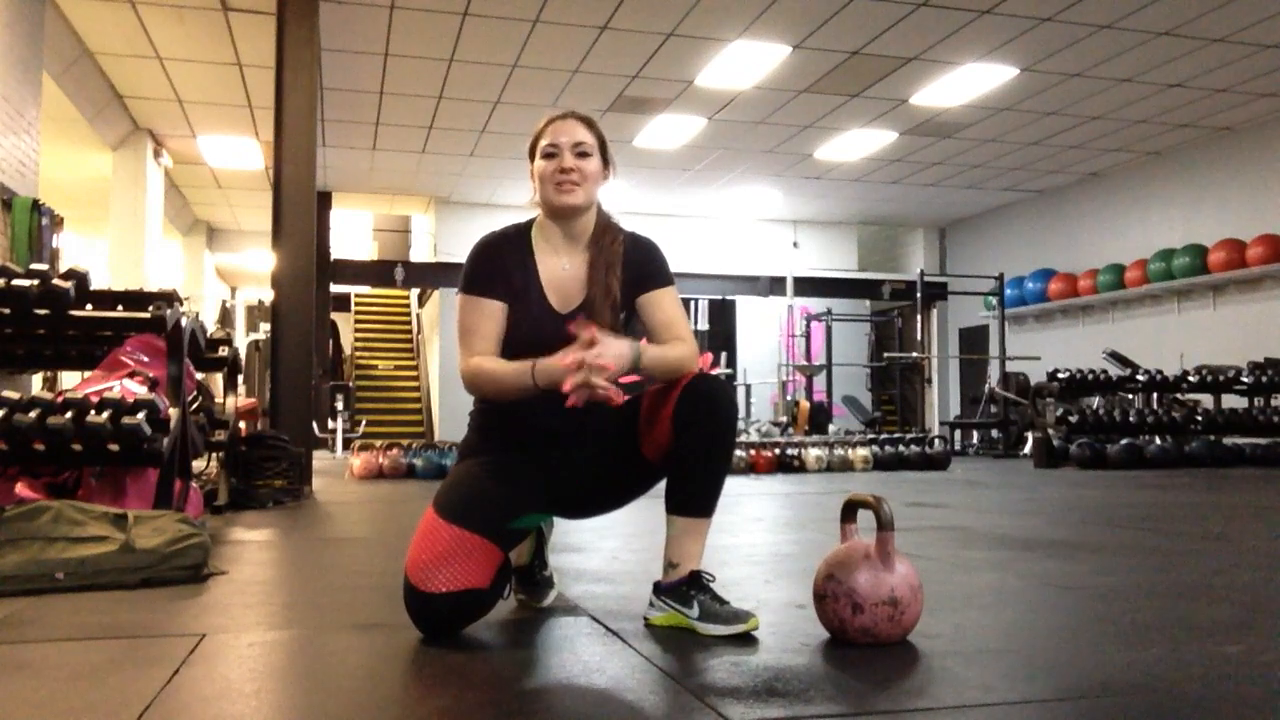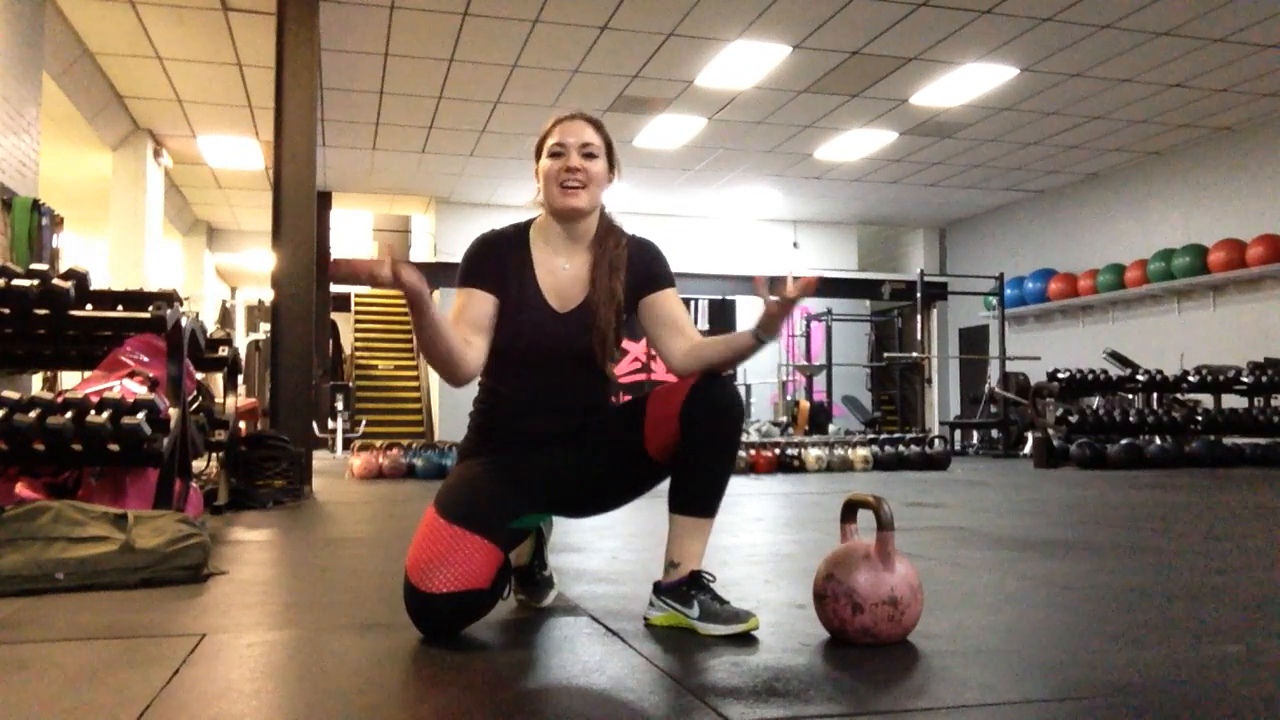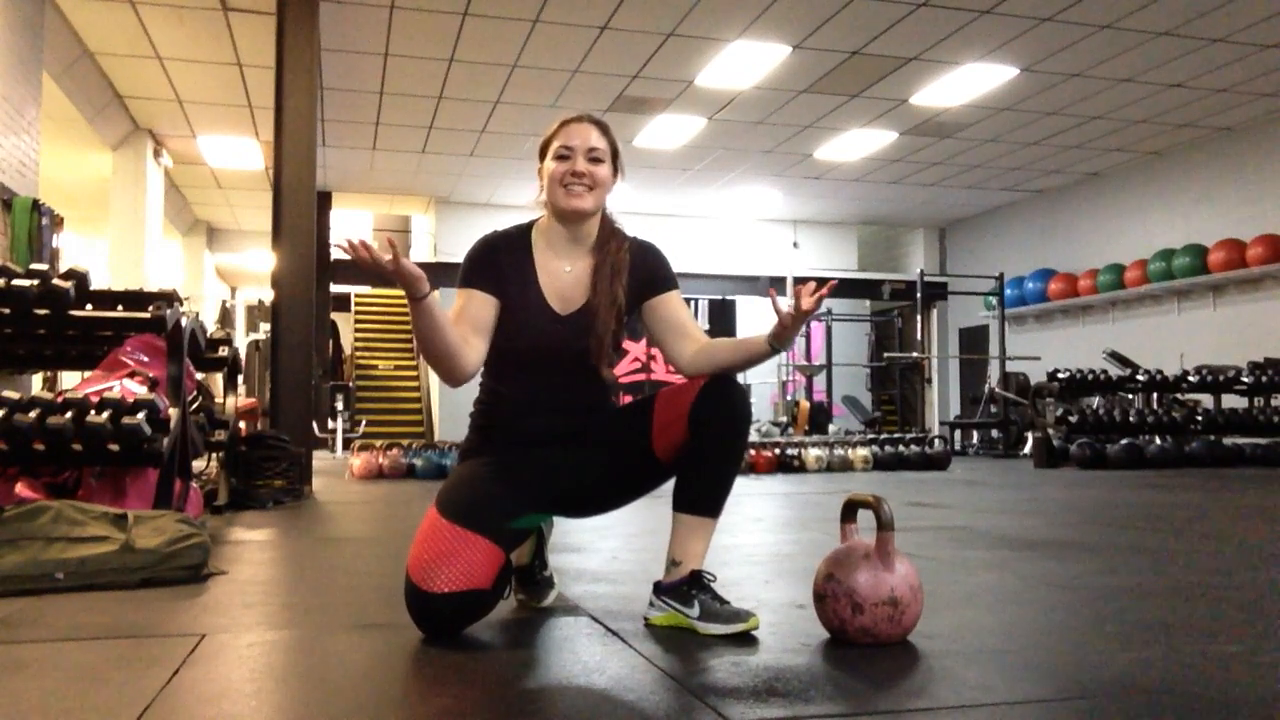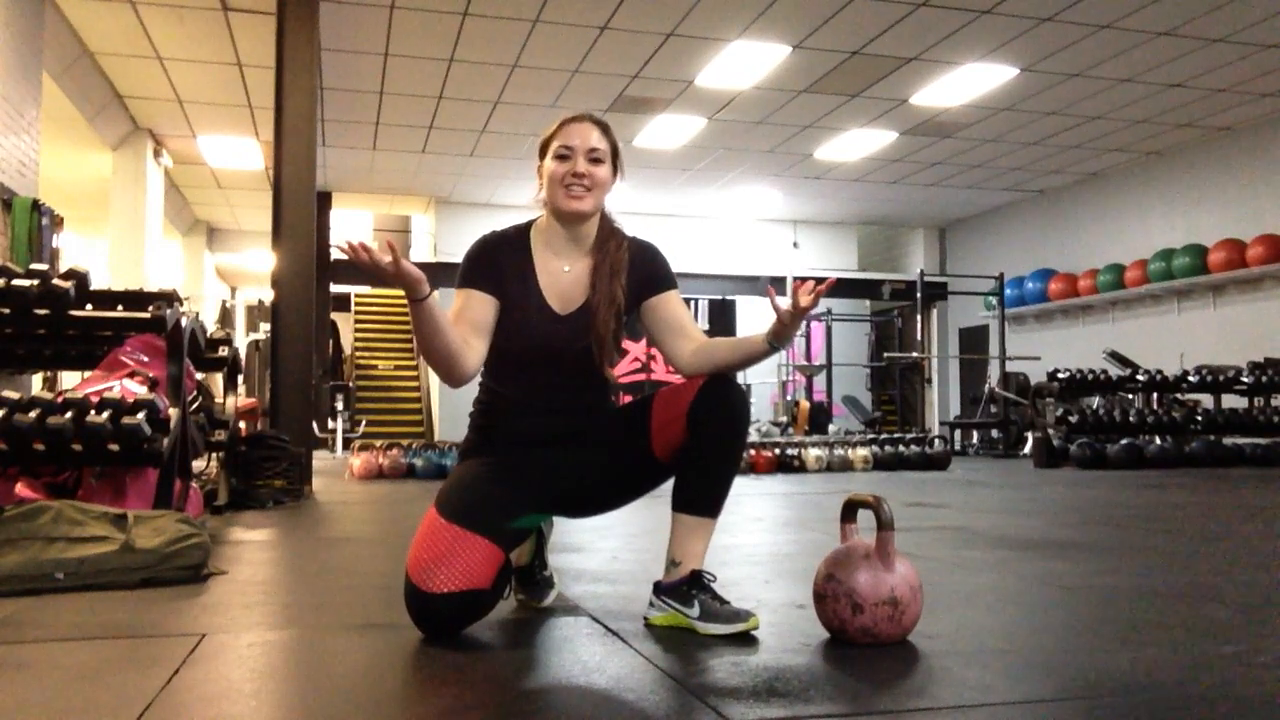
dt=0.3s
person 1, frame 1
left shoulder: (638, 255)
right shoulder: (496, 254)
left elbow: (684, 354)
right elbow: (475, 370)
left wrist: (627, 354)
right wrist: (547, 371)
left hip: (596, 447)
right hip: (507, 454)
left knee: (710, 398)
right knee: (435, 607)
left ankle: (678, 590)
right ankle: (524, 542)
person 1, frame 2
left shoulder: (638, 258)
right shoulder: (496, 253)
left elbow: (686, 353)
right elbow: (460, 366)
left wrist: (761, 332)
right wrist: (418, 298)
left hip: (594, 447)
right hip: (505, 455)
left knee: (716, 398)
right knee: (438, 608)
left ankle: (679, 590)
right ankle: (523, 543)
person 1, frame 3
left shoulder: (640, 261)
right shoulder: (497, 255)
left elbow: (692, 354)
right elbow: (459, 366)
left wrist: (777, 339)
right wrist: (417, 290)
left hip: (595, 449)
right hip: (506, 455)
left knee: (722, 402)
right knee: (438, 607)
left ankle: (679, 589)
right ankle: (524, 543)
person 1, frame 4
left shoulder: (638, 261)
right shoulder: (495, 254)
left elbow: (691, 354)
right elbow: (458, 367)
left wrist: (774, 337)
right wrist: (417, 292)
left hip: (594, 450)
right hip: (505, 456)
left knee: (720, 400)
right knee: (438, 607)
left ankle: (679, 590)
right ankle: (524, 544)
